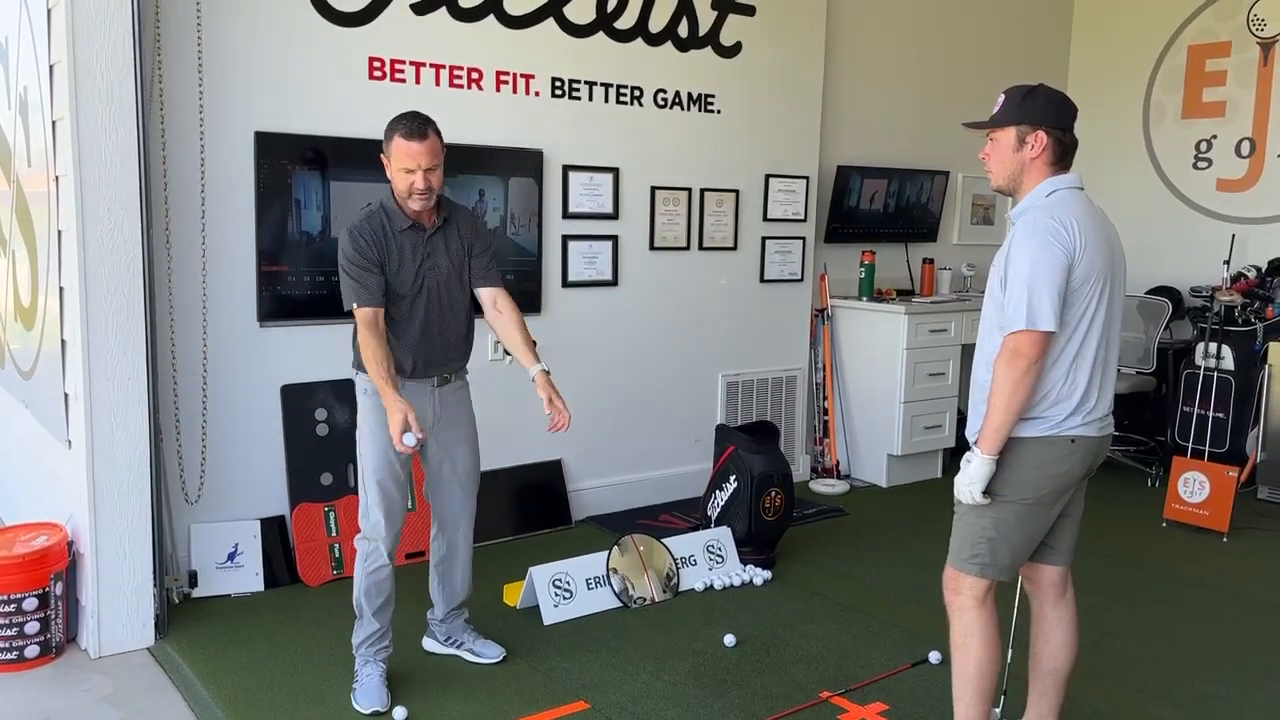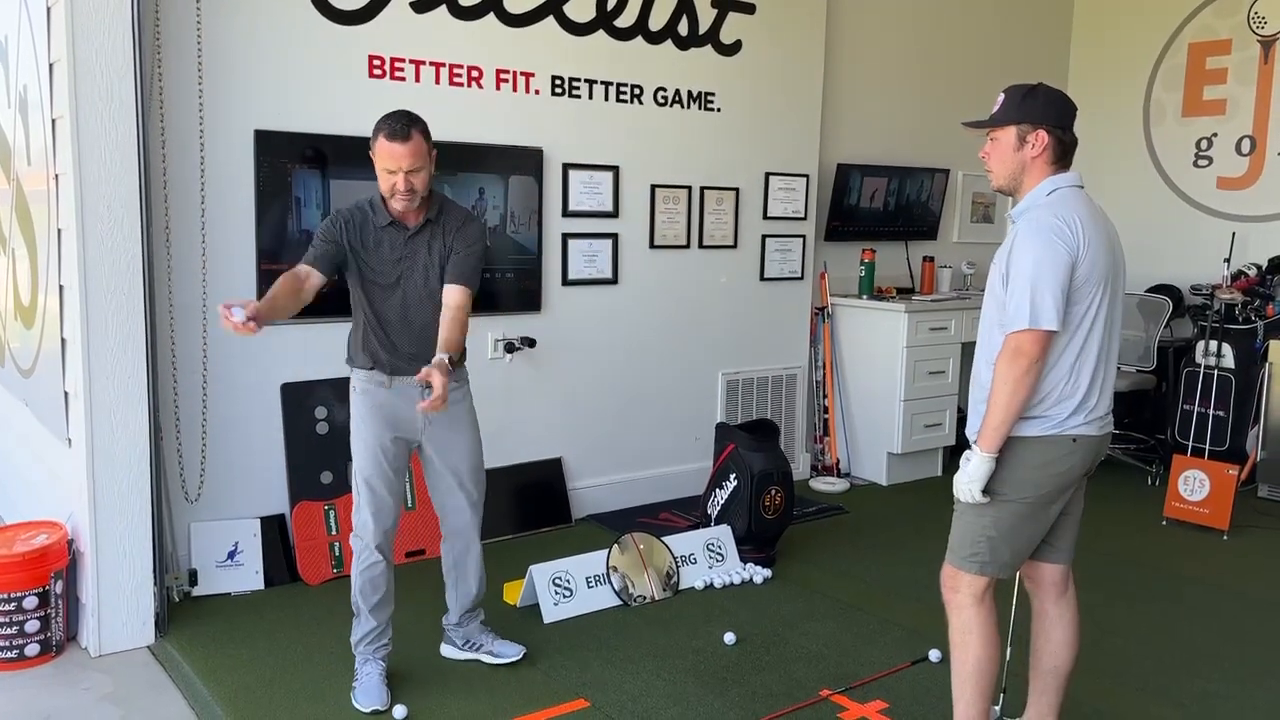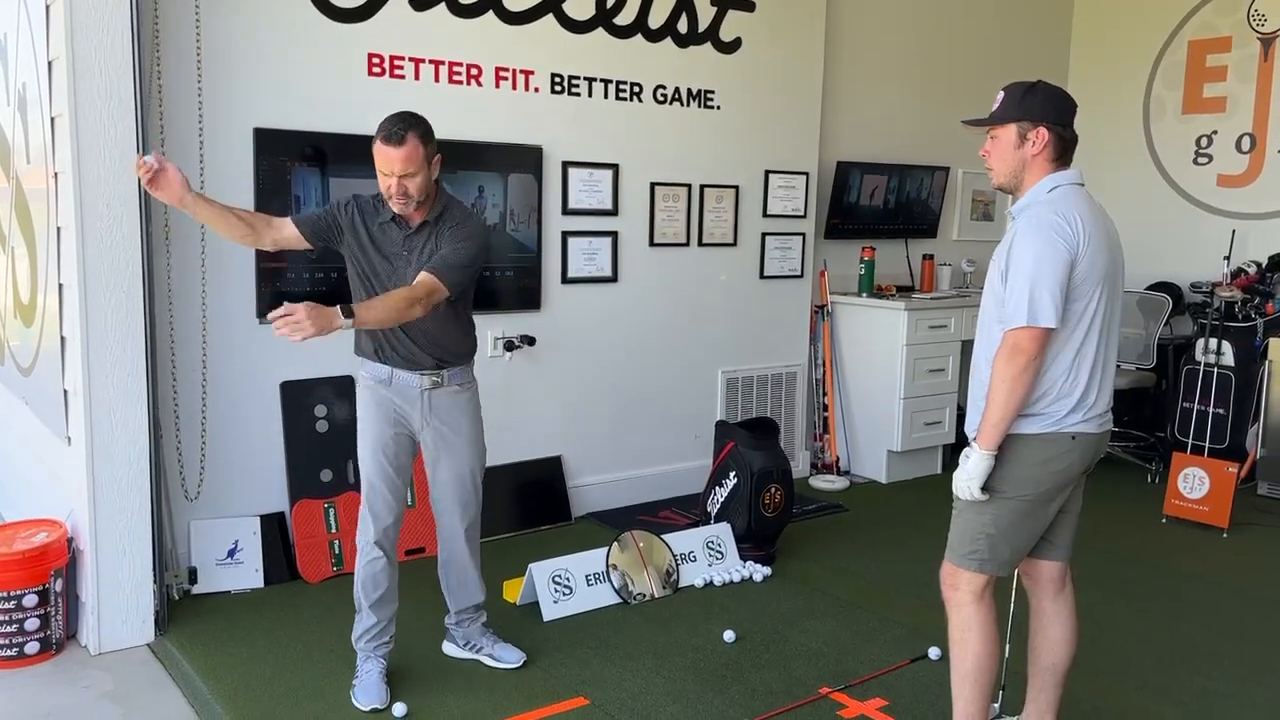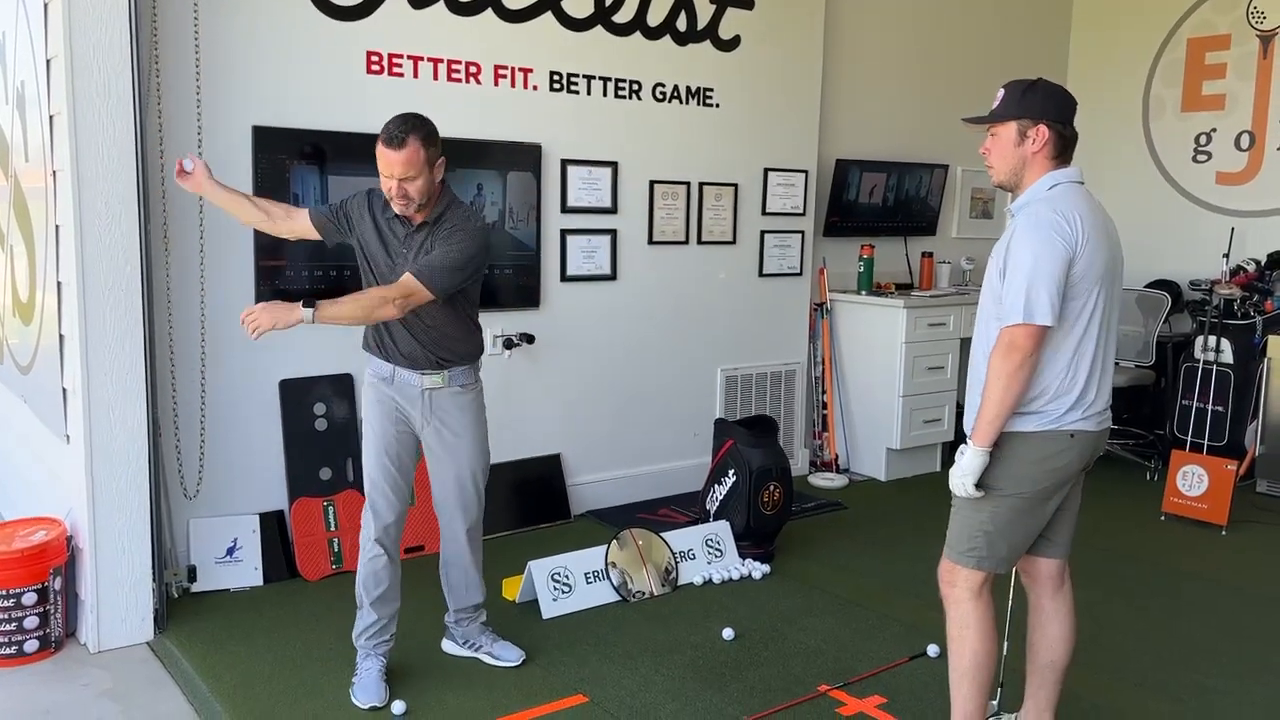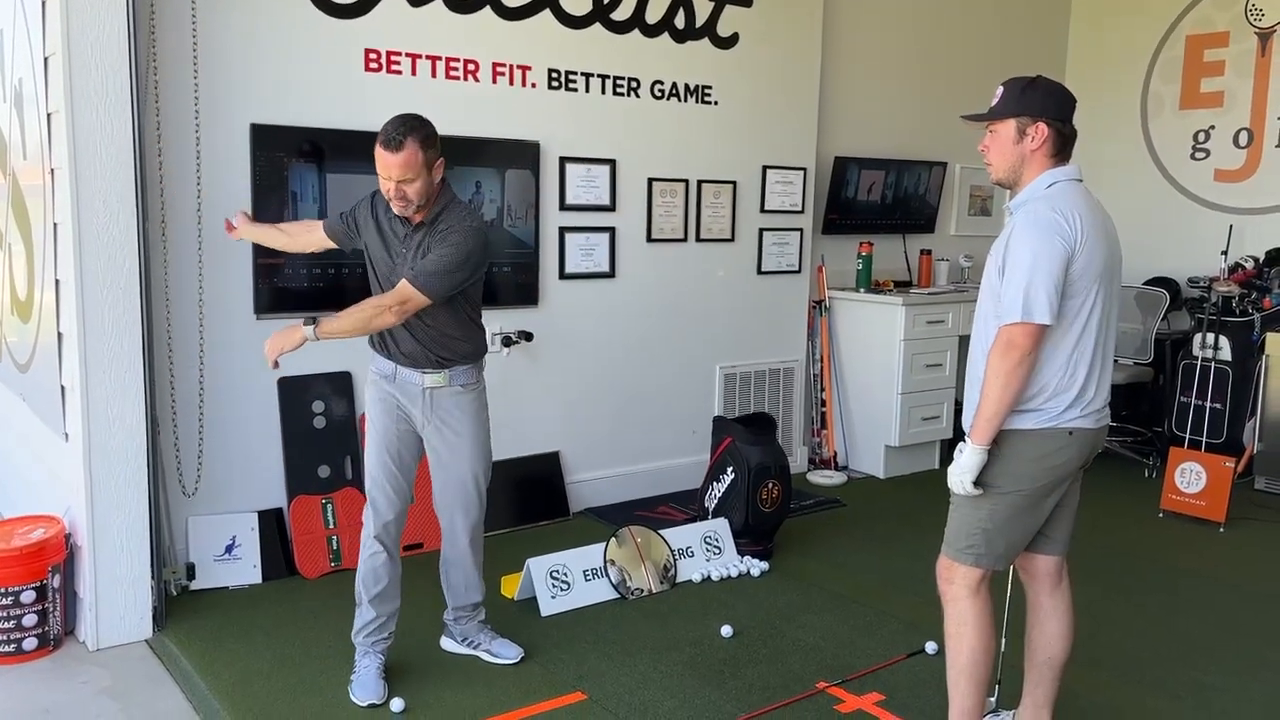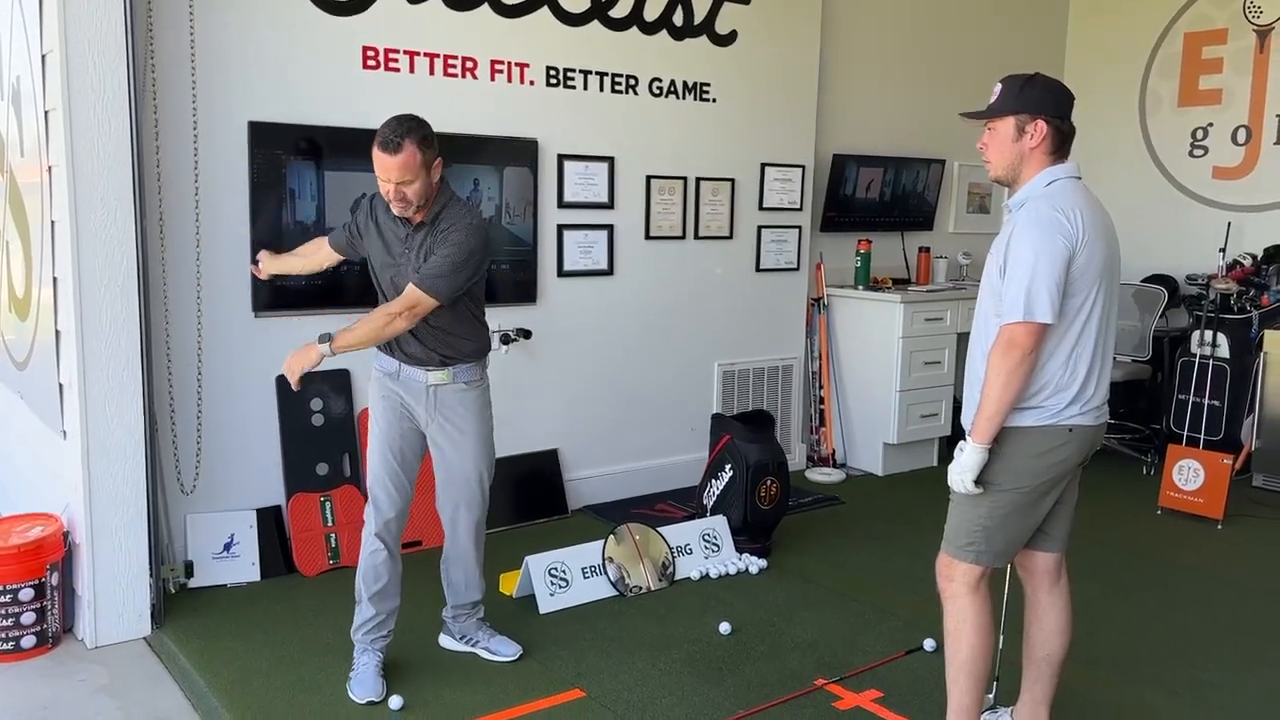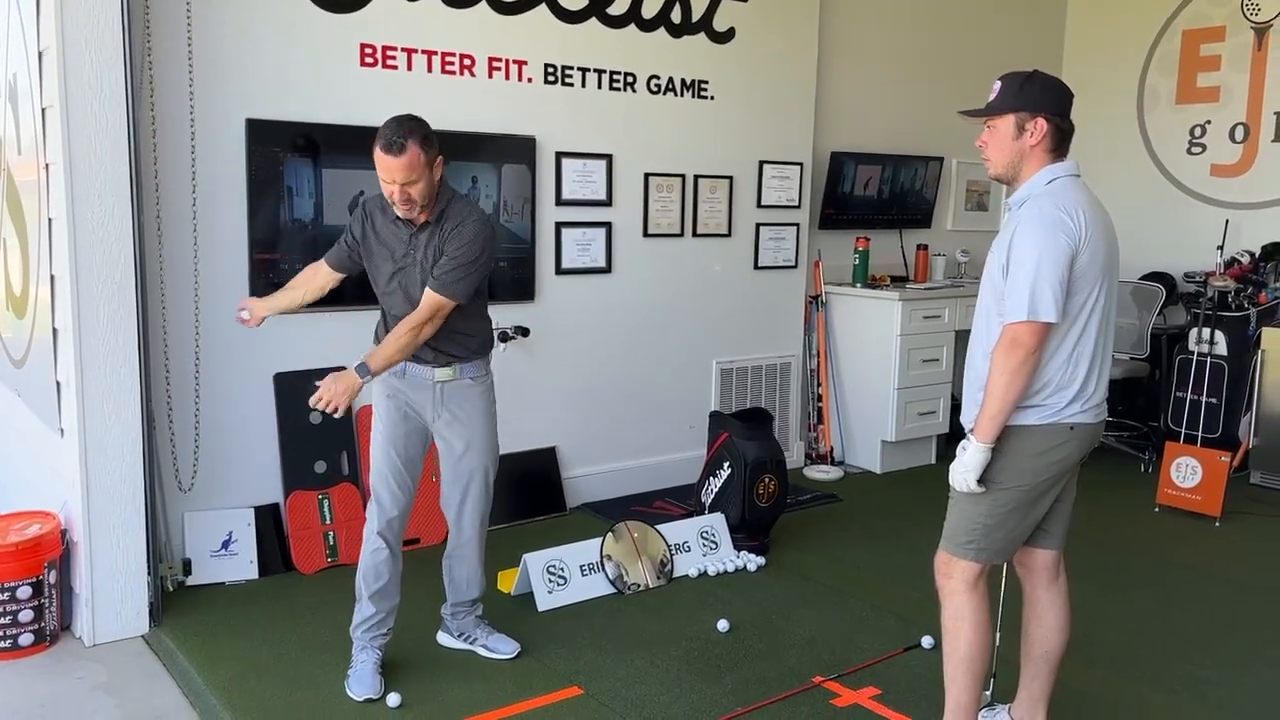
dt=0.2s
person 1, frame 1
left shoulder: (1042, 225)
right shoulder: (1085, 217)
left elbow: (1024, 350)
left wrist: (983, 452)
left hip: (1032, 443)
right hip: (1072, 434)
left knee: (966, 587)
right knee: (1048, 583)
person 1, frame 2
left shoulder: (1045, 223)
right shoulder: (1084, 215)
left elbow: (1026, 349)
left wrist: (983, 450)
left hip: (1033, 442)
right hip: (1071, 432)
left knee: (965, 584)
right knee: (1050, 581)
person 1, frame 3
left shoulder: (1045, 219)
right shoulder: (1083, 212)
left elbow: (1024, 344)
left wrist: (982, 447)
left hip: (1032, 439)
right hip: (1069, 430)
left knee: (964, 581)
right knee: (1047, 579)
person 1, frame 4
left shoulder: (1045, 218)
right shoulder: (1083, 211)
left elbow: (1020, 342)
left wrist: (977, 443)
left hip: (1030, 437)
right hip: (1070, 428)
left knee: (963, 578)
right knee: (1046, 576)
person 1, frame 5
left shoulder: (1043, 215)
right shoulder: (1082, 209)
left elbow: (1019, 340)
left wrist: (976, 442)
left hip: (1028, 434)
right hip: (1067, 426)
left knee: (961, 576)
right knee: (1044, 573)
person 1, frame 6
left shoulder: (1043, 213)
right shoulder: (1077, 205)
left elbow: (1020, 339)
left wrist: (977, 440)
left hip: (1027, 431)
right hip: (1064, 422)
left knee: (959, 572)
right knee: (1043, 569)
person 1, frame 7
left shoulder: (1044, 212)
right shoulder: (1073, 203)
left elbow: (1023, 338)
left wrist: (979, 438)
left hip: (1027, 429)
right hip: (1061, 421)
left knee: (958, 570)
right knee: (1040, 567)
person 2, frame 1
left shoulder: (470, 229)
right shoulder: (364, 232)
left elbow: (498, 307)
right elbow: (371, 324)
left wrist: (539, 374)
right wrist: (390, 398)
left hip: (450, 391)
right hip: (390, 394)
left knee: (456, 517)
right knee: (380, 530)
left ankle: (447, 627)
right ankle: (371, 657)
person 2, frame 2
left shoulder: (465, 227)
right shoulder: (349, 224)
left elbow: (455, 308)
right elbow: (301, 281)
left wrist: (442, 365)
right wrist: (260, 312)
left hip: (445, 387)
right hip: (377, 390)
left knee: (464, 515)
right knee: (374, 527)
left ankle: (463, 629)
right ankle: (370, 655)
person 2, frame 3
left shoulder: (465, 229)
right shoulder: (356, 214)
left elbow: (414, 301)
right elbow: (267, 232)
left wrist: (337, 317)
right wrist: (184, 197)
left hip: (450, 387)
right hip: (382, 384)
left knee: (460, 515)
right knee: (380, 522)
left ankle: (466, 630)
right ankle: (371, 653)
person 2, frame 4
left shoulder: (466, 232)
right shoulder: (367, 209)
left elbow: (393, 302)
right elbow: (289, 221)
left wrist: (298, 312)
right wrist: (213, 190)
left hip: (453, 387)
right hip: (386, 382)
left knee: (462, 515)
right knee: (383, 519)
left ankle: (467, 628)
right ankle: (371, 651)
person 2, frame 5
left shoulder: (464, 232)
right shoulder: (372, 209)
left elbow: (393, 308)
right elbow: (317, 234)
left wrist: (307, 331)
right wrist: (254, 231)
left hip: (455, 386)
right hip: (390, 380)
left knee: (462, 513)
right knee: (383, 517)
left ankle: (465, 626)
right ankle: (370, 648)
person 2, frame 6
left shoulder: (464, 230)
right shoulder: (374, 211)
left elbow: (404, 314)
right elbow: (329, 248)
left wrist: (322, 347)
right wrist: (274, 263)
left hip: (459, 383)
right hip: (395, 378)
left knee: (465, 510)
right knee: (384, 514)
left ankle: (463, 623)
right ankle: (369, 646)
person 2, frame 7
left shoulder: (470, 226)
right shoulder: (370, 216)
left elbow: (426, 318)
right elbow: (326, 271)
left wrist: (359, 375)
right wrist: (266, 305)
left hip: (464, 379)
right hip: (395, 377)
left knee: (469, 508)
right knee: (386, 513)
left ankle: (462, 620)
right ankle: (368, 644)
